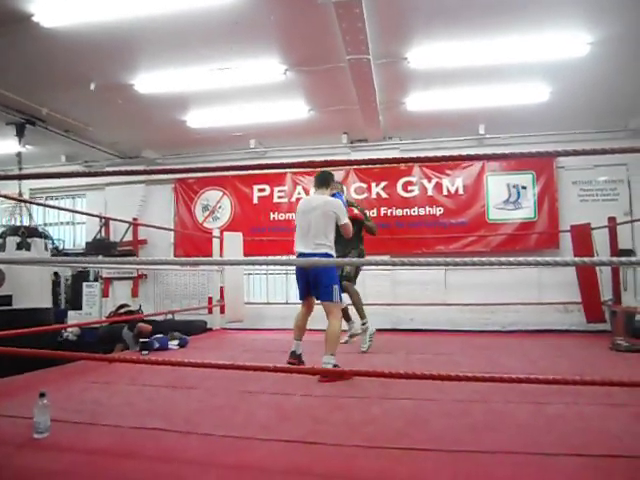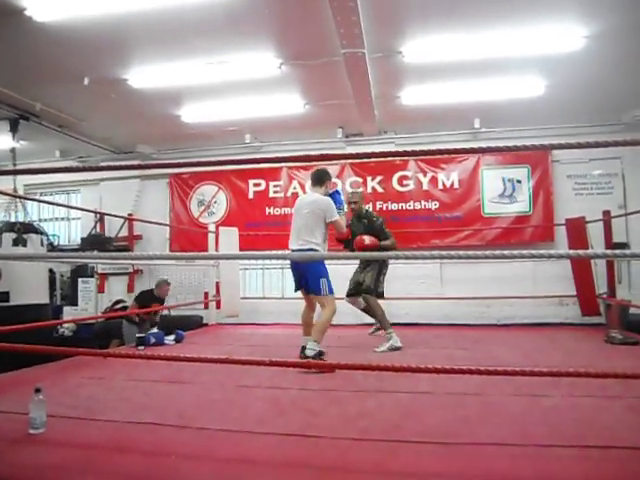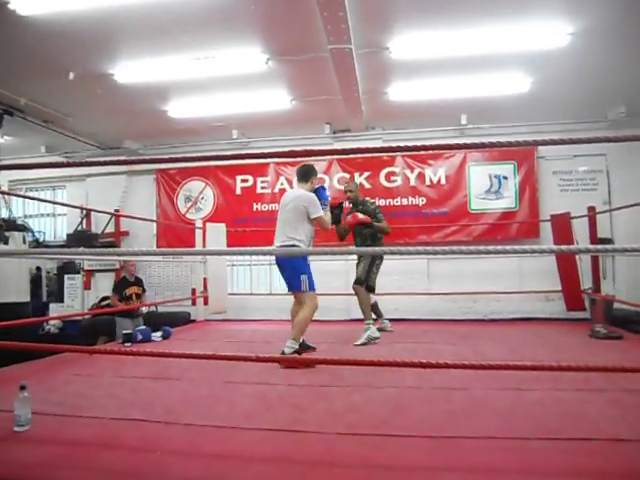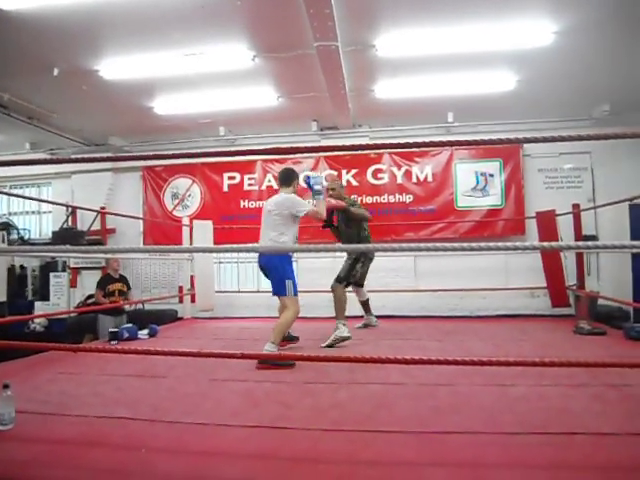
dt=0.4s
person 1, frame 1
left shoulder: (302, 203)
right shoulder: (335, 203)
right elbow: (348, 232)
left hip: (302, 259)
right hip: (323, 259)
left knee: (306, 307)
right knee: (334, 314)
left ankle: (295, 353)
right ankle: (328, 367)
person 1, frame 2
left shoulder: (301, 200)
right shoulder: (325, 202)
right elbow: (341, 230)
right wrist: (340, 208)
left hip: (297, 255)
left knee: (310, 303)
right knee: (329, 307)
left ankle: (308, 346)
right ankle: (312, 352)
person 1, frame 3
left shoulder: (287, 196)
right shoulder: (309, 197)
right elbow: (325, 225)
right wrist: (325, 204)
left hip: (282, 252)
right hip: (294, 253)
left knee: (300, 299)
right knee: (310, 303)
left ankle: (298, 342)
right ankle: (289, 350)
person 1, frame 4
left shoulder: (270, 202)
right shoulder: (291, 200)
right elbow: (320, 214)
right wrist: (319, 193)
left hip: (265, 256)
right hip: (278, 257)
left knee: (288, 299)
right knee: (292, 308)
left ankle: (283, 334)
right ankle: (268, 354)
person 2, frame 1
left shoulder: (354, 208)
left elbow: (373, 231)
left wrist: (361, 219)
left hip: (354, 253)
right hip: (339, 256)
left knee: (347, 283)
left ankle: (366, 326)
right ankle: (353, 327)
person 2, frame 2
left shoulder: (374, 220)
right shoulder: (352, 223)
left elbow: (393, 243)
right elbow: (352, 248)
left wrist: (376, 244)
right wrist: (345, 241)
left hip: (378, 261)
right hip: (365, 263)
left knee: (368, 295)
right knee: (351, 296)
left ankle: (393, 339)
right ankle: (379, 320)
person 2, frame 3
left shoulder: (370, 206)
right shoulder: (351, 211)
left elbow: (387, 229)
right elbow: (342, 237)
left wrist: (370, 223)
right wrist: (337, 218)
left hip: (373, 252)
right hip: (363, 254)
left knee: (359, 286)
right knee: (364, 289)
left ankle: (371, 329)
right ankle: (383, 322)
person 2, frame 4
left shoulder: (350, 203)
right shoulder: (339, 212)
left elbow: (367, 216)
right elbow: (340, 237)
left wrist: (346, 207)
right wrist: (330, 224)
left hip: (361, 252)
right hip: (361, 251)
left knee: (338, 286)
right knee: (357, 285)
left ankle: (341, 328)
right ankle: (370, 317)
